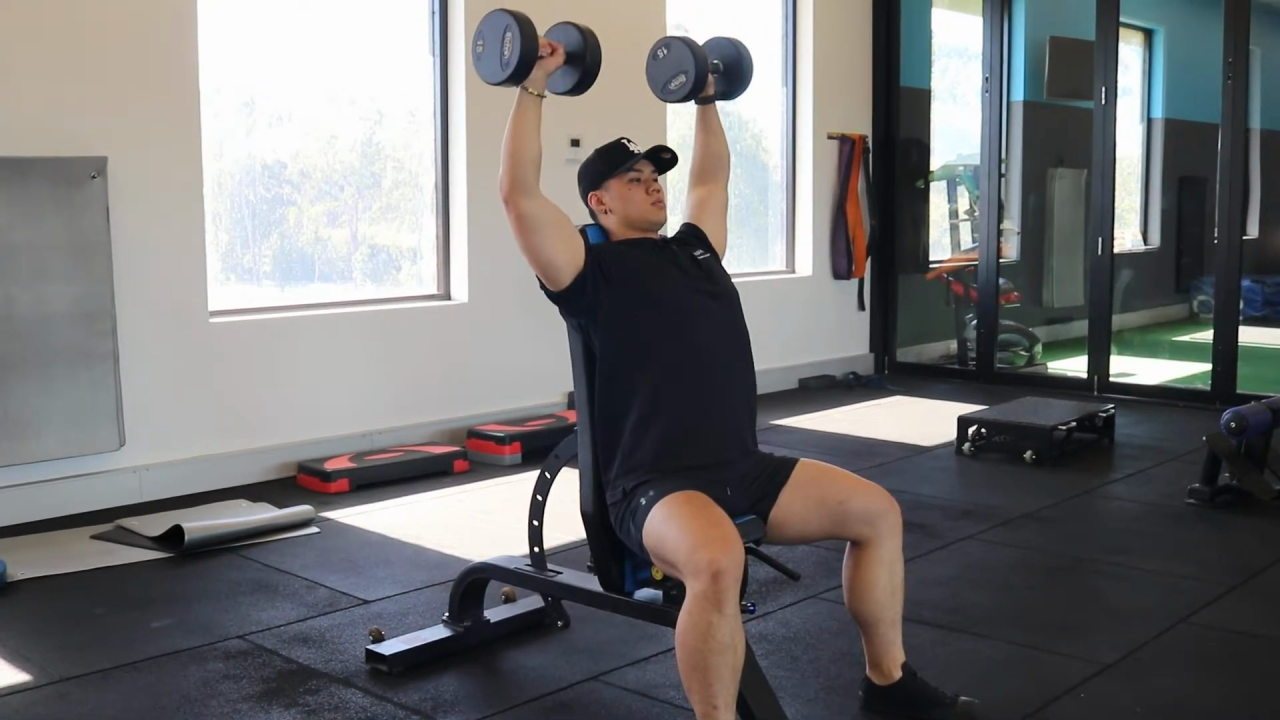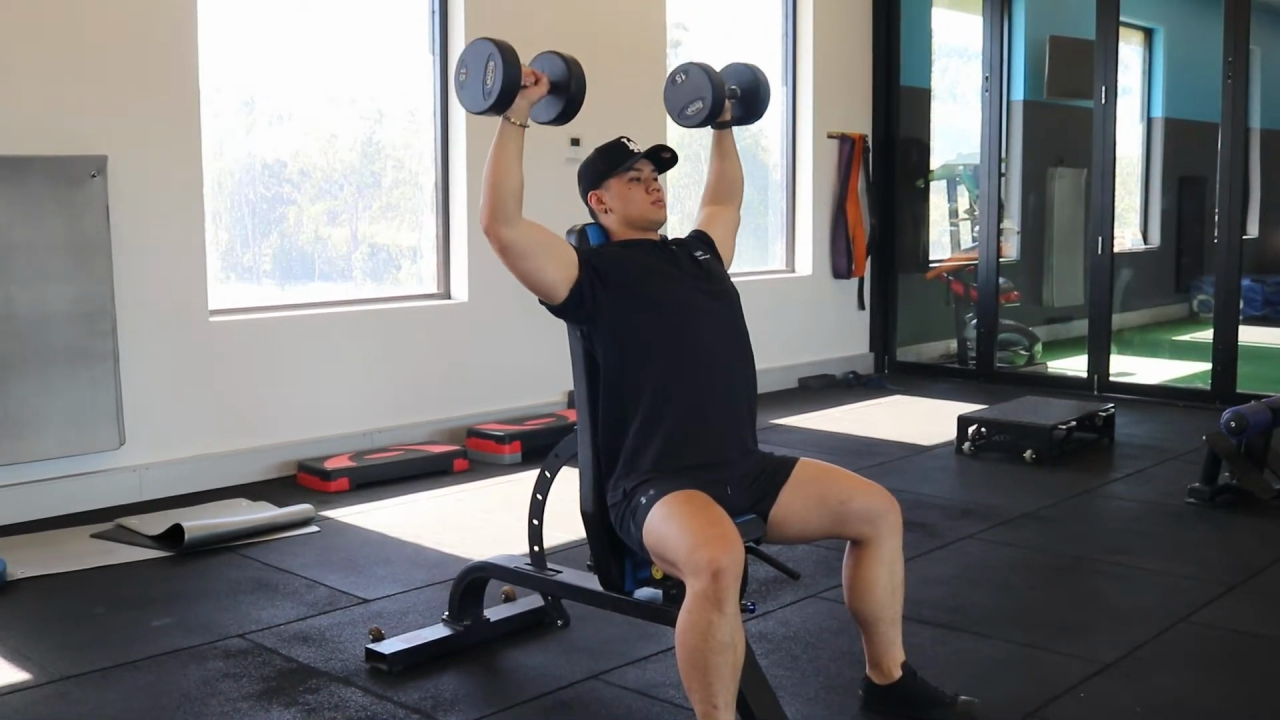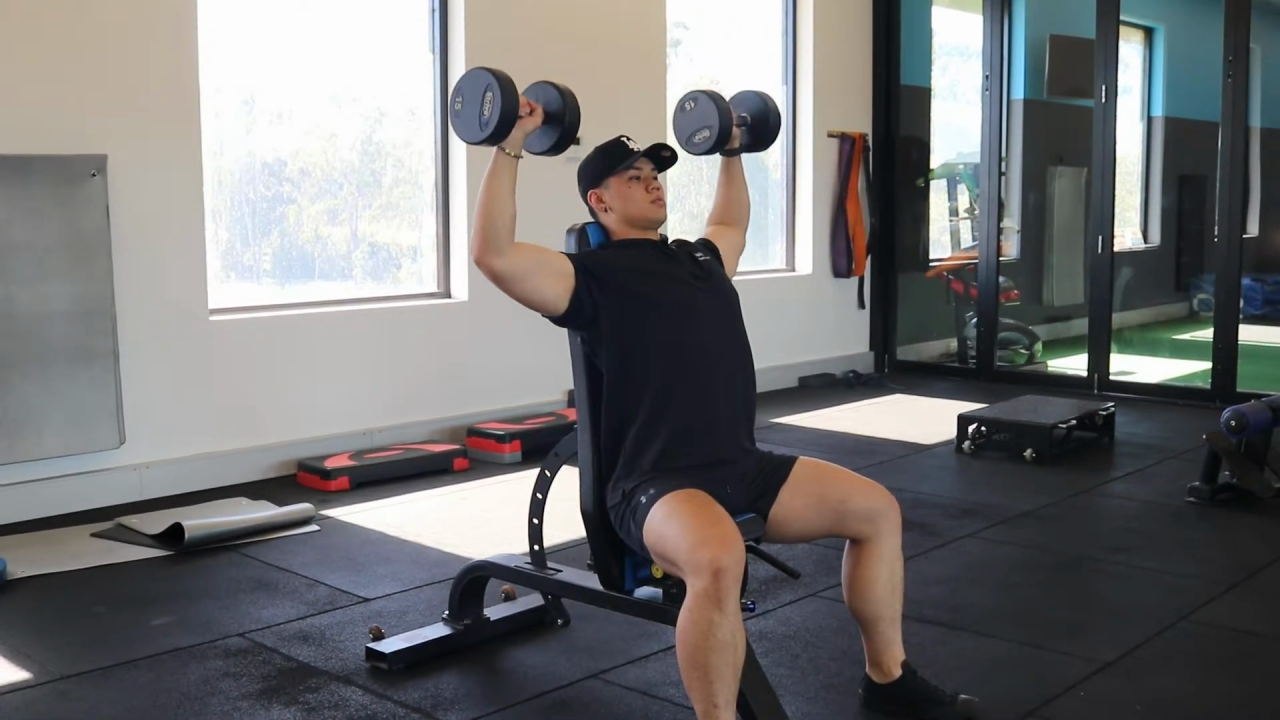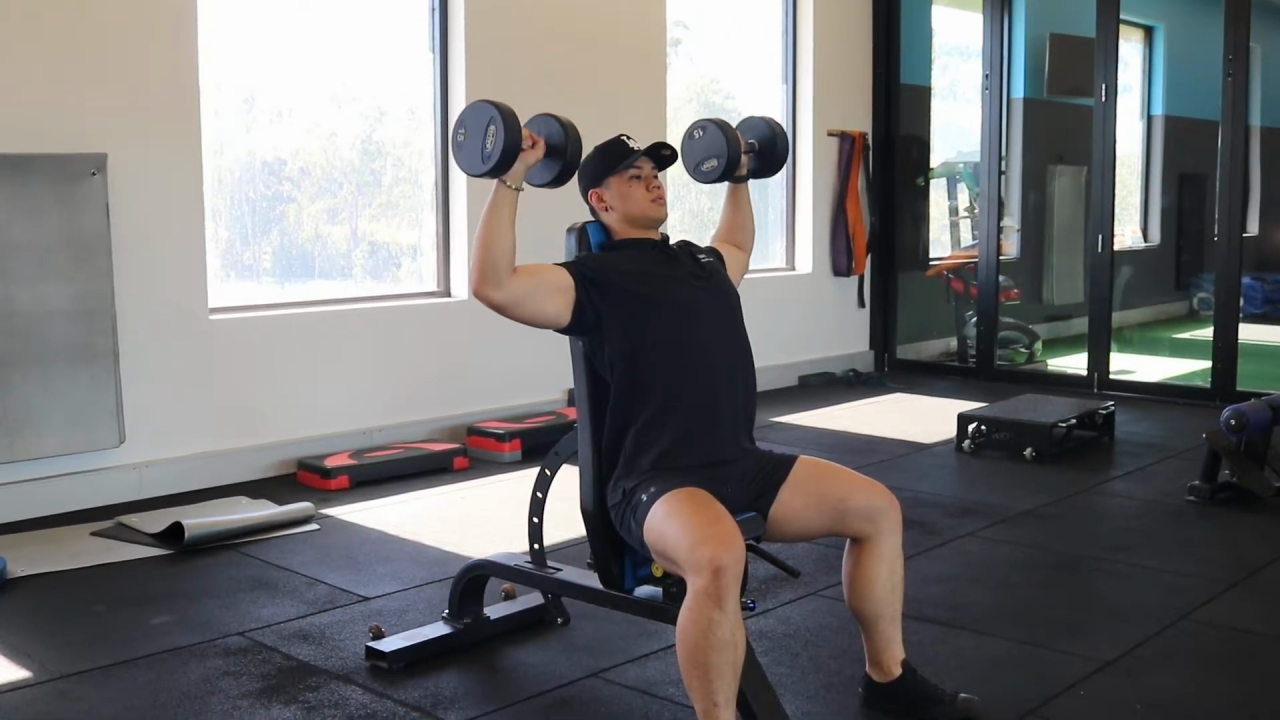
dt=0.4s
person 1, frame 1
left shoulder: (692, 250)
right shoulder: (596, 273)
left elbow: (713, 178)
right elbow: (519, 193)
left wrist: (705, 100)
right wrist: (534, 87)
left hip: (743, 468)
right hip: (656, 484)
left knee: (877, 511)
right knee: (717, 562)
person 1, frame 2
left shoulder: (695, 253)
right shoulder: (596, 273)
left elbow: (725, 200)
right elbow: (501, 224)
left wrist: (721, 127)
right wrist: (516, 116)
left hip: (744, 467)
right hip: (657, 483)
left knee: (877, 510)
right knee: (717, 563)
person 1, frame 3
left shoulder: (696, 257)
right shoulder: (595, 274)
left elbow: (733, 224)
right elbow: (493, 254)
left wrist: (730, 154)
right wrist: (510, 147)
left hip: (743, 466)
right hip: (657, 482)
left knee: (876, 509)
right knee: (718, 561)
person 1, frame 4
left shoulder: (696, 259)
right shoulder: (597, 276)
left elbow: (737, 246)
right elbow: (493, 285)
left wrist: (738, 179)
right wrist: (510, 180)
left hip: (744, 465)
right hip: (658, 481)
left knee: (877, 509)
right knee: (718, 560)
